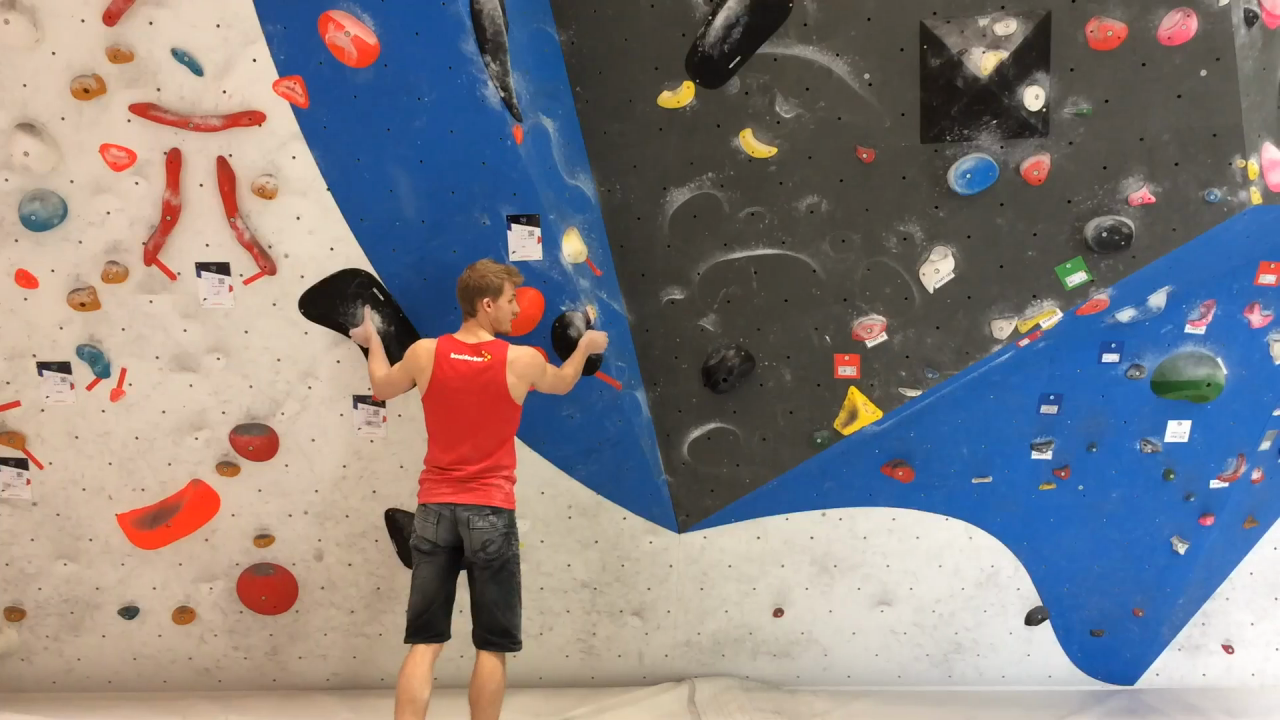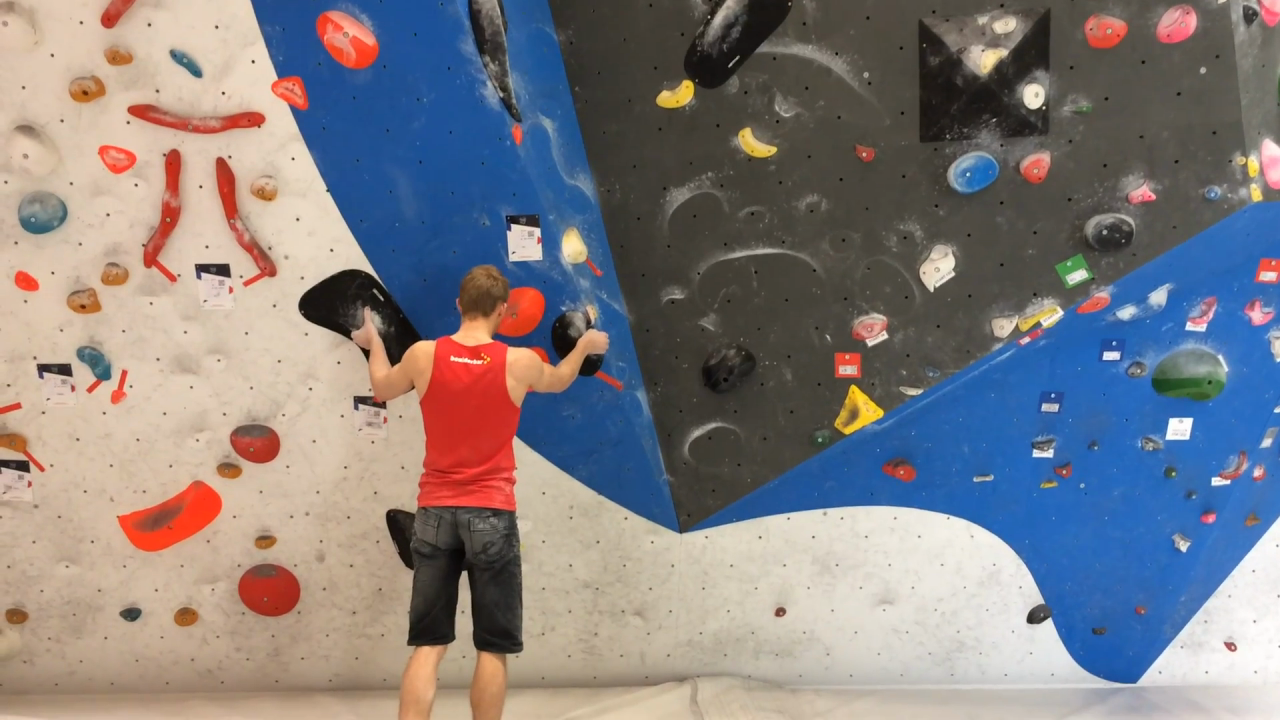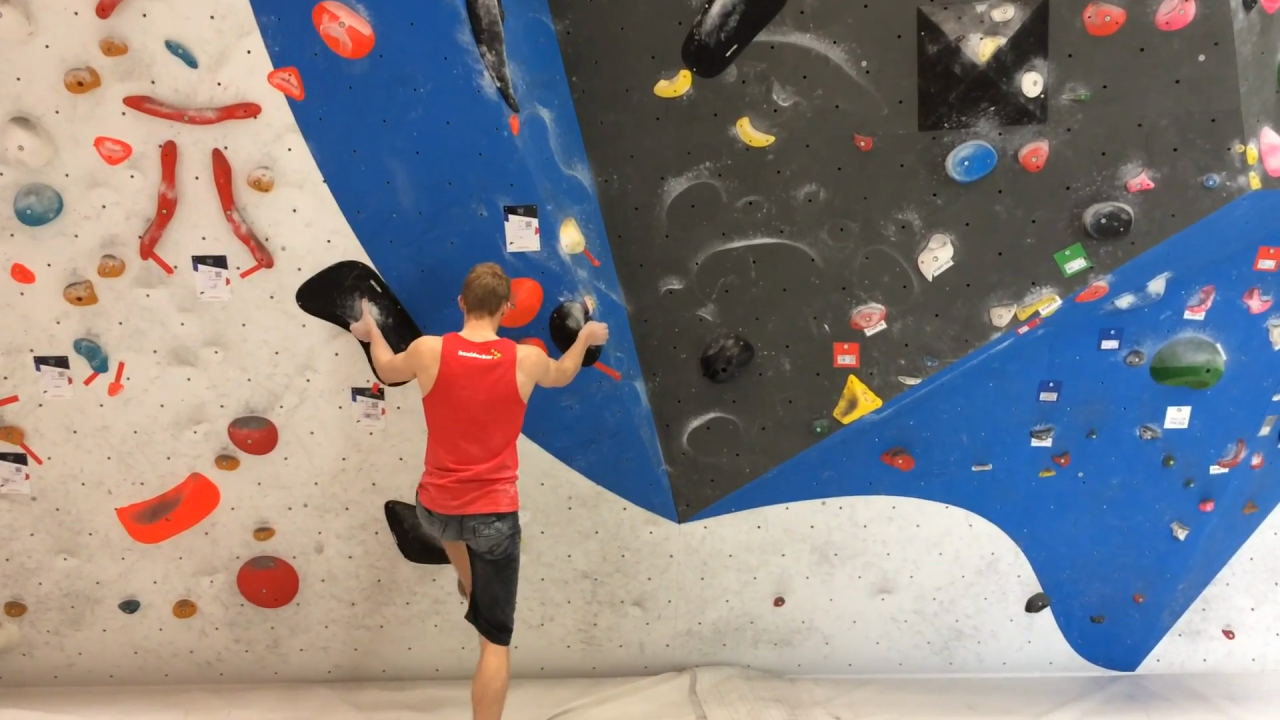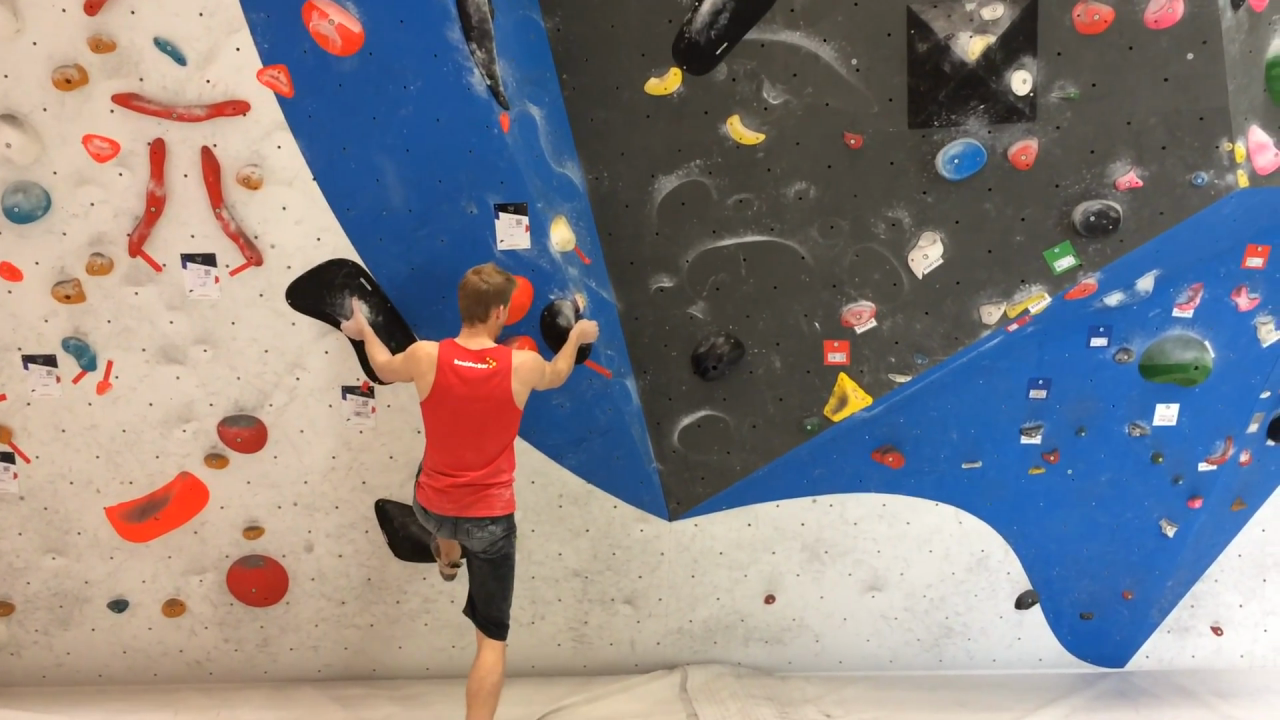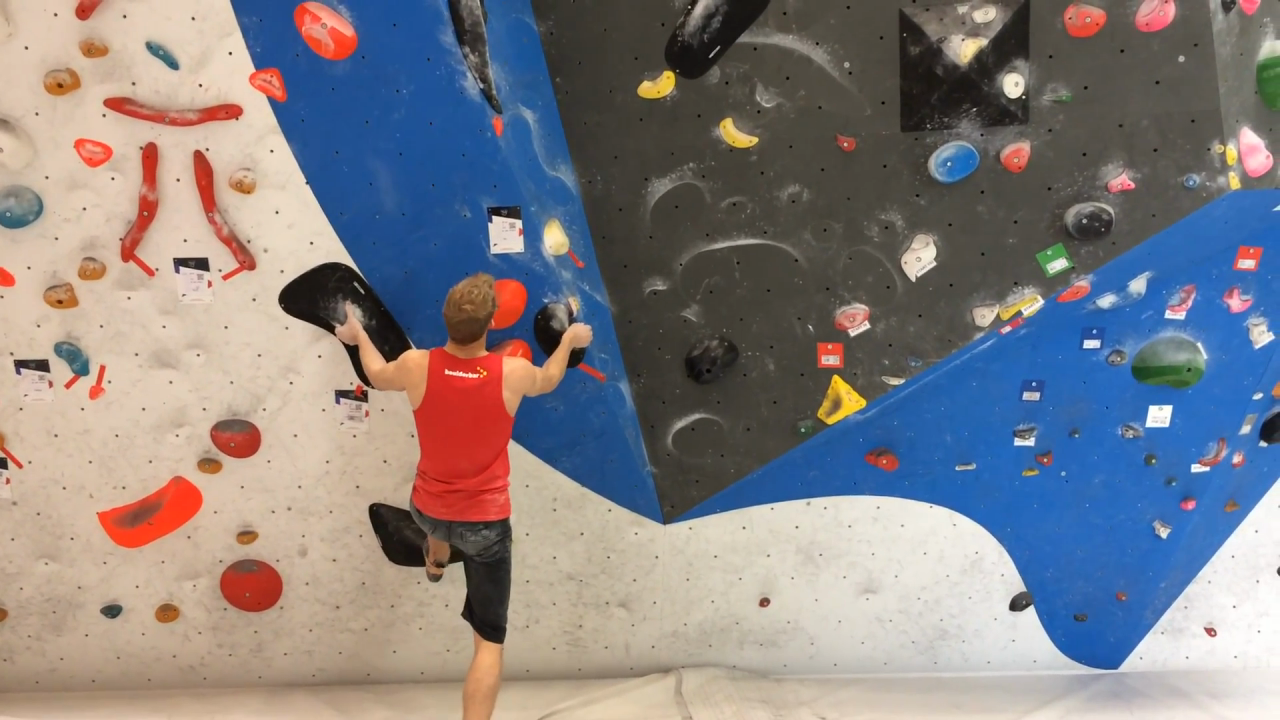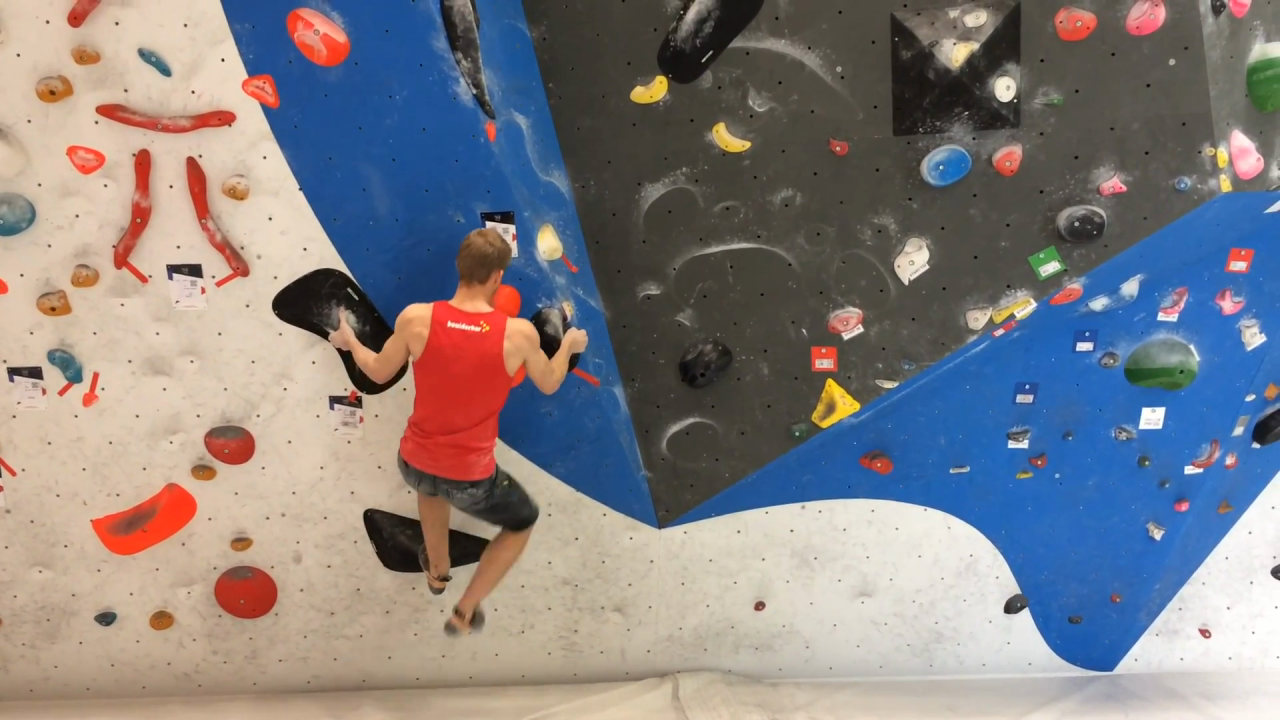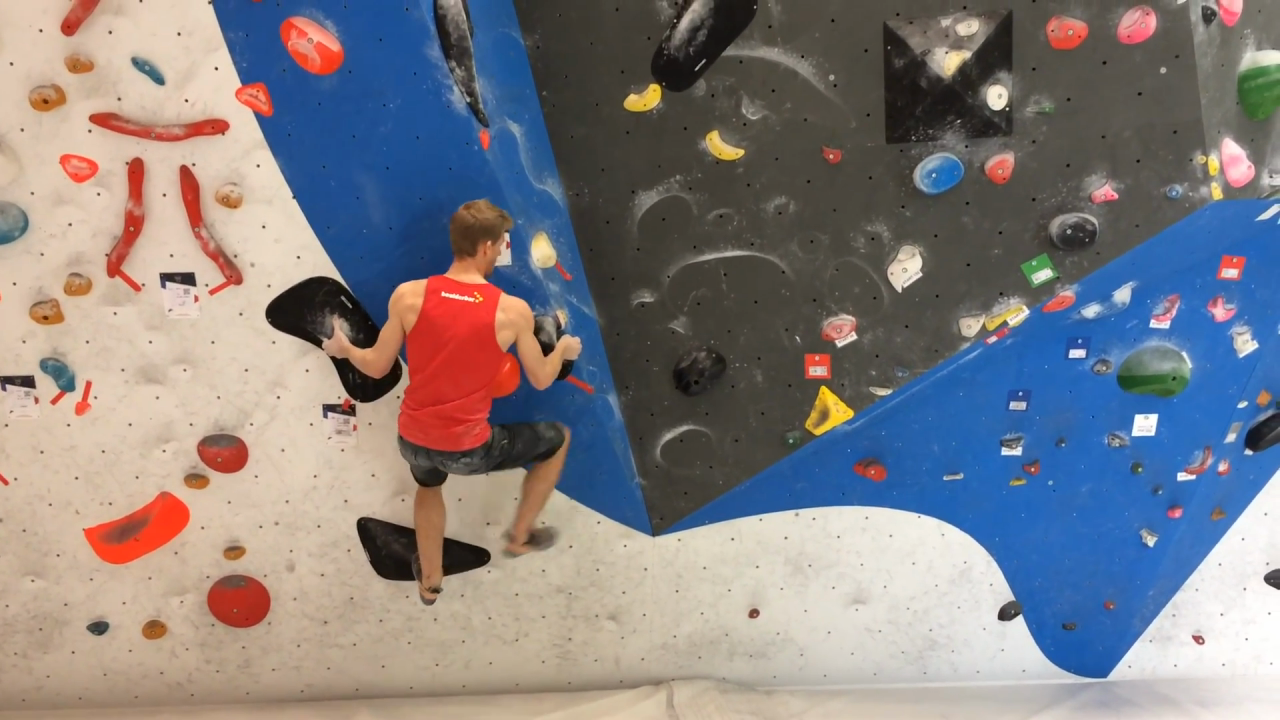
dt=0.7s
person 1, frame 1
left shoulder: (425, 353)
right shoulder: (522, 361)
left elbow: (382, 386)
right elbow: (563, 382)
left wrist: (372, 340)
right wrist: (586, 346)
left hip: (435, 509)
right hip: (490, 512)
left knee: (424, 642)
right knee: (492, 646)
person 1, frame 2
left shoulder: (423, 355)
right shoulder: (519, 362)
left elbow: (382, 388)
right elbow: (559, 380)
left wrist: (372, 341)
right wrist: (584, 346)
left hip: (434, 512)
right hip: (490, 514)
left knee: (428, 645)
right knee: (493, 648)
person 1, frame 3
left shoulder: (428, 350)
right shoulder: (527, 359)
left elbow: (387, 370)
right elbow: (563, 374)
left wrist: (371, 332)
right wrist: (585, 338)
left hip: (436, 509)
right hip: (494, 513)
right knee: (495, 640)
left ankle: (468, 582)
person 1, frame 4
left shoulder: (425, 356)
right shoulder: (522, 366)
left elbow: (384, 369)
right elbow: (557, 375)
left wrist: (363, 330)
right wrist: (577, 337)
left hip: (432, 509)
right hip: (491, 517)
right knee: (492, 639)
left ankle: (448, 557)
person 1, frame 5
left shoulder: (415, 366)
right shoulder: (513, 373)
left elbow: (377, 375)
right elbow: (549, 379)
left wrist: (358, 335)
right wrist: (569, 340)
left hip: (428, 510)
right hip: (486, 522)
right knee: (489, 641)
left ankle: (437, 558)
person 1, frame 6
left shoulder: (415, 320)
right shoulder: (519, 334)
left elbow: (379, 372)
right elbow: (549, 384)
left wrist: (349, 342)
right wrist: (569, 346)
left hip: (413, 464)
right hip: (471, 479)
right knee: (522, 522)
left ankle: (437, 572)
right ankle: (465, 611)
person 1, frame 7
left shoulder: (407, 296)
right shoulder: (513, 311)
left elbow: (376, 366)
right elbow: (541, 379)
left wrist: (340, 347)
right wrist: (563, 351)
left hip: (414, 438)
right hip: (468, 449)
left knee: (429, 485)
right knee: (556, 440)
left ankle: (429, 583)
right ankle: (520, 537)
